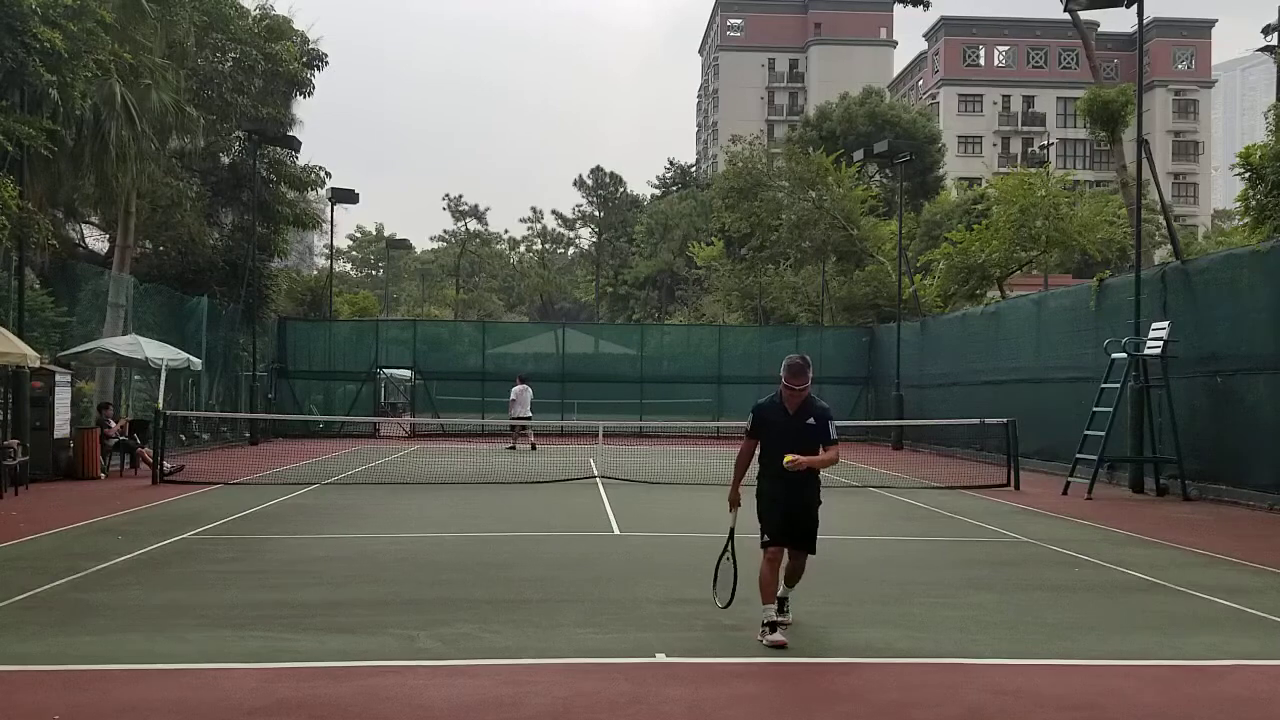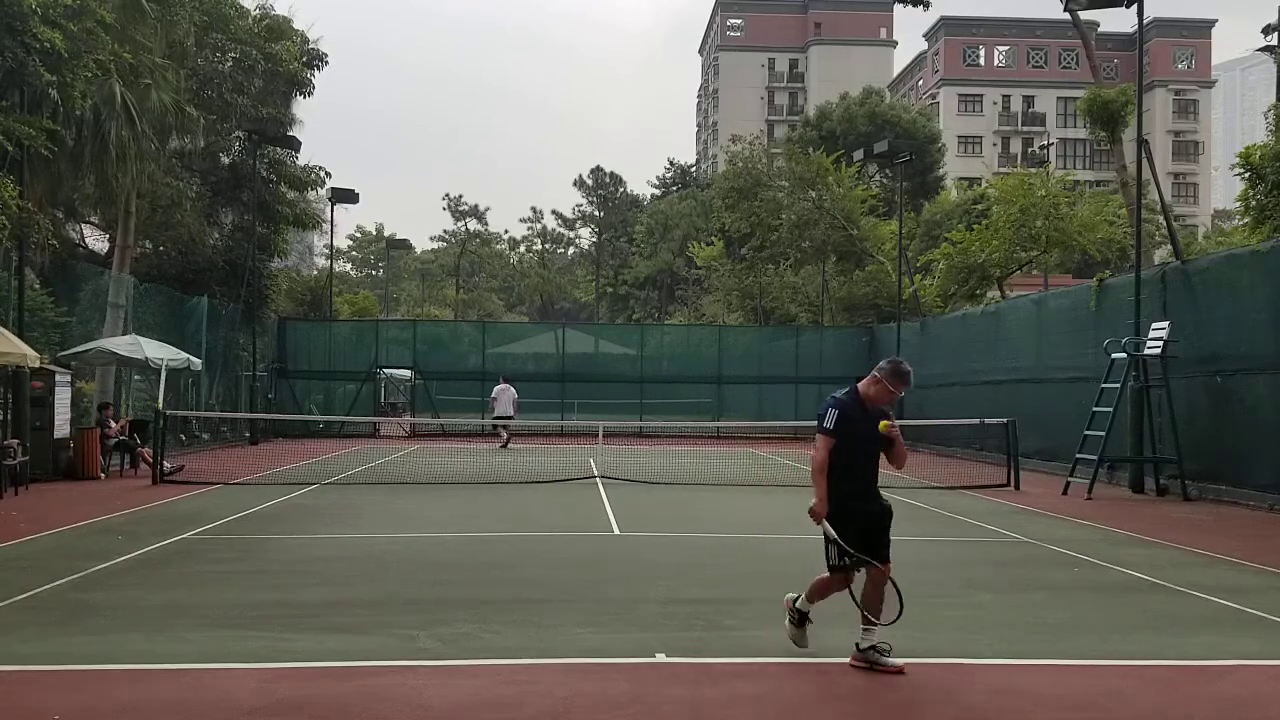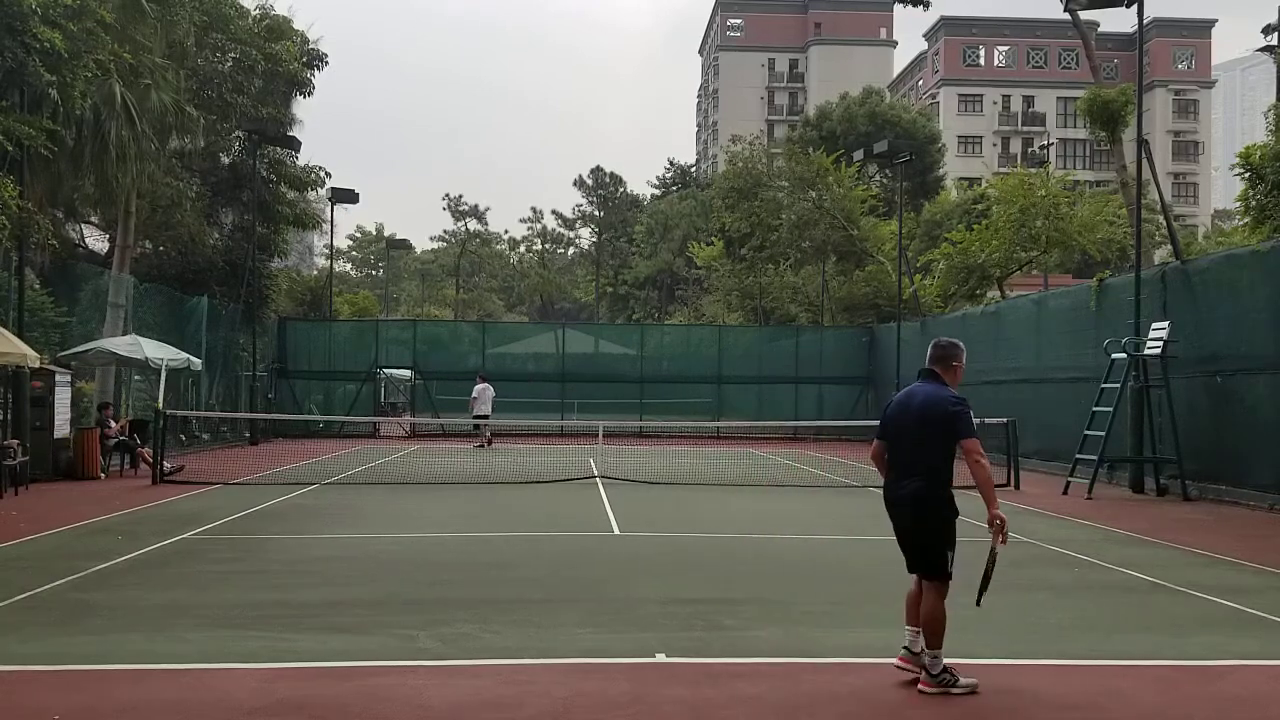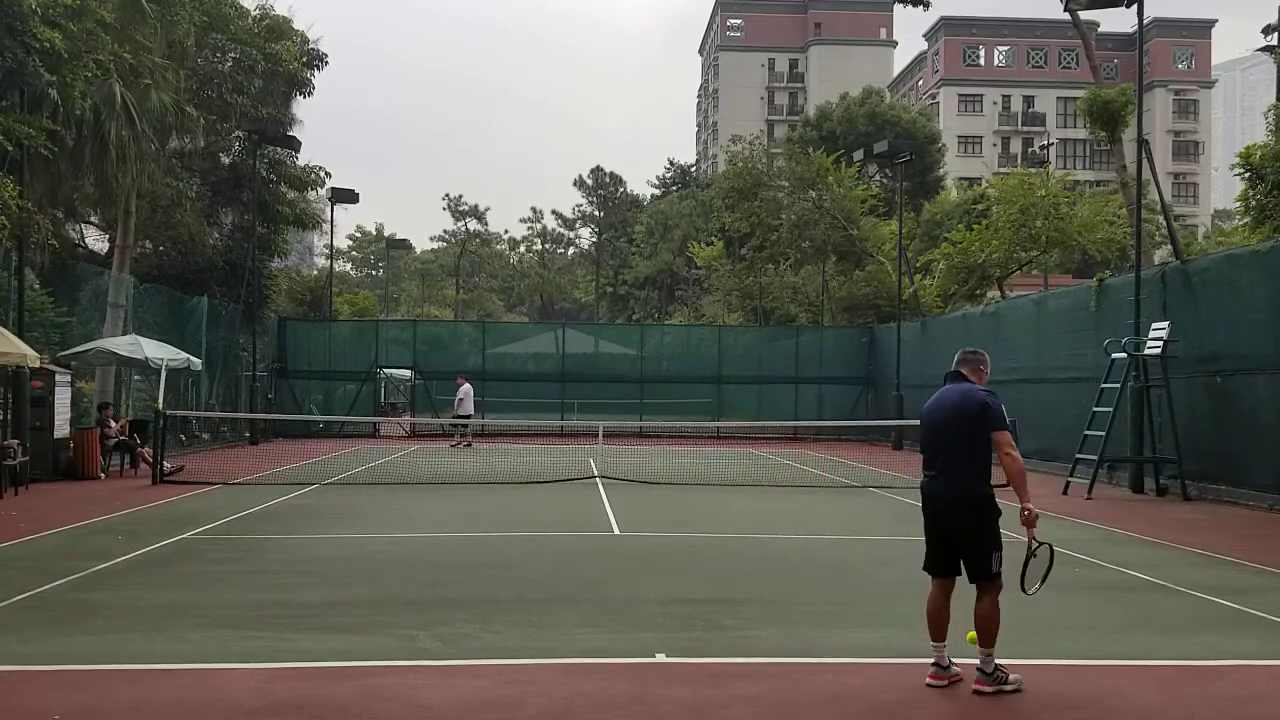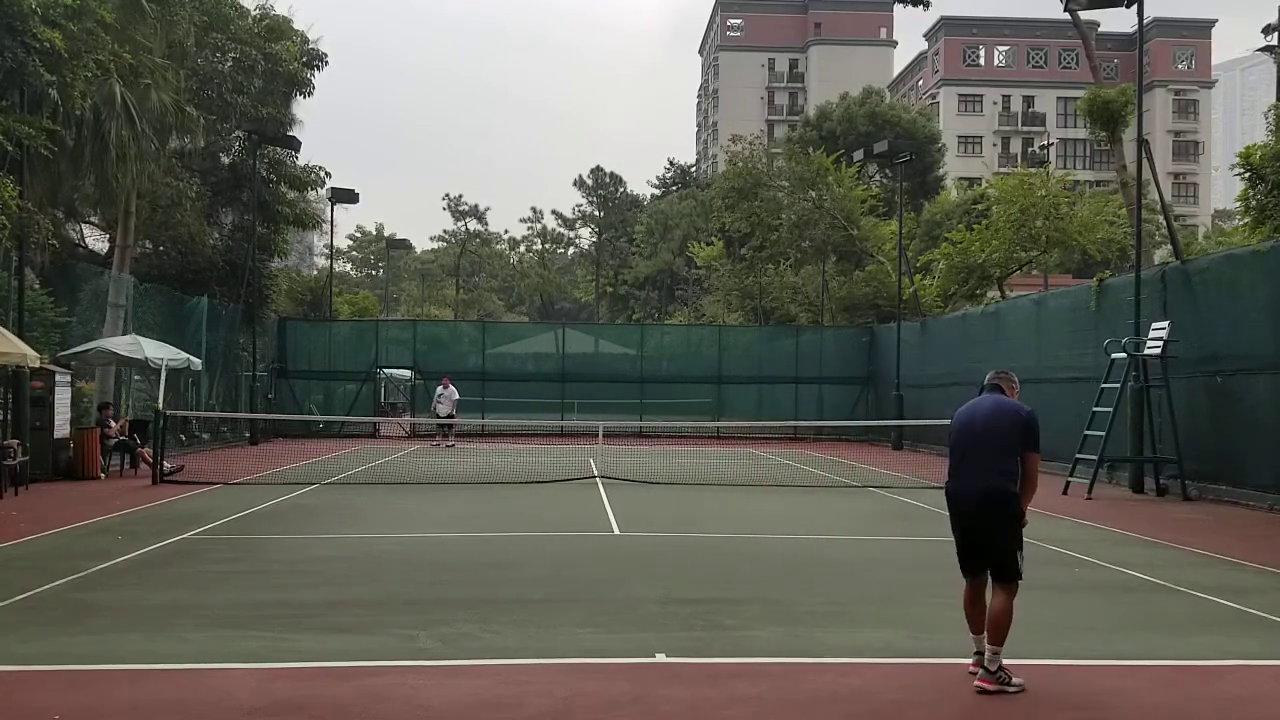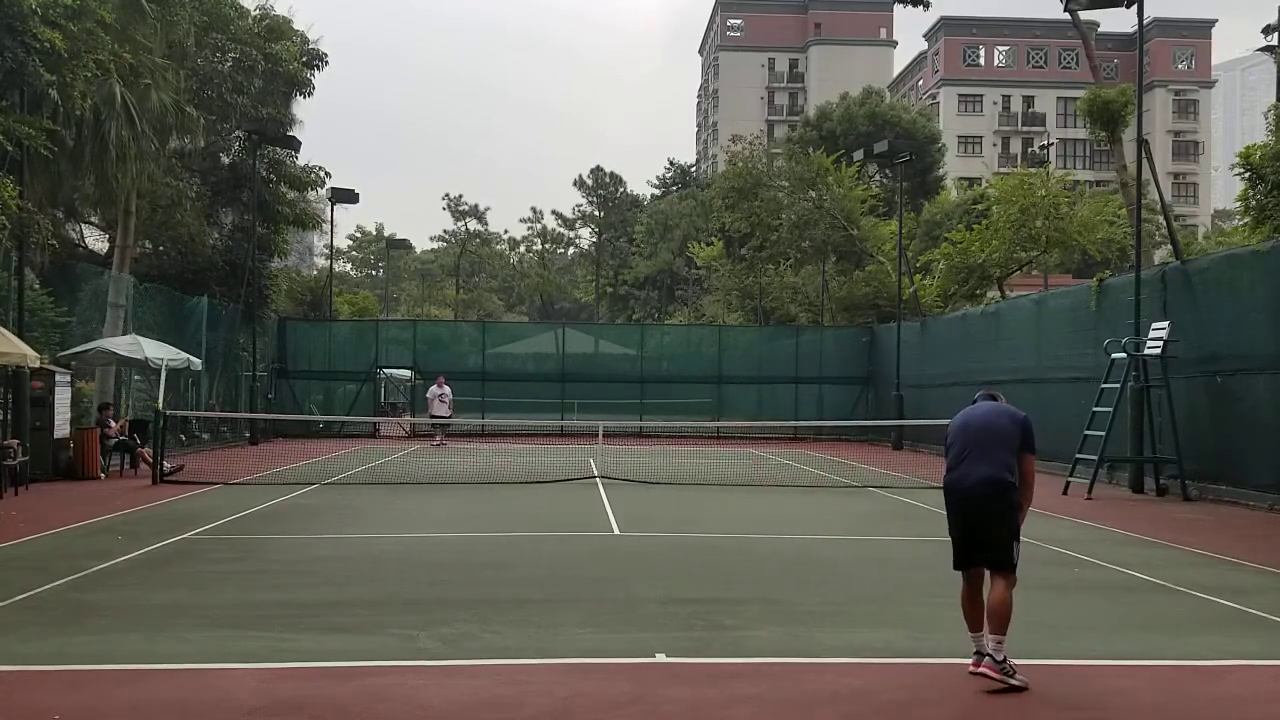
dt=0.7s
person 1, frame 1
left shoulder: (820, 412)
right shoulder: (763, 408)
left elbow: (832, 456)
right elbow: (747, 450)
left wrist: (807, 461)
right wrist: (735, 487)
left hip: (806, 497)
right hip: (771, 494)
left knee: (799, 559)
right knee: (773, 553)
left ankle: (783, 595)
right ankle: (769, 623)
person 1, frame 2
left shoulder: (882, 415)
right shoulder: (840, 404)
left elbow: (898, 462)
right elbow: (821, 451)
left wrist: (896, 438)
right wrist: (820, 497)
left hip: (871, 503)
right hip: (839, 503)
left knee: (879, 571)
right knee: (842, 576)
left ankle: (867, 646)
right ankle: (799, 606)
person 1, frame 3
left shoulder: (898, 399)
right shoulder: (952, 403)
left elbow: (876, 453)
right elbow: (976, 458)
right wrist: (993, 508)
left hip: (897, 500)
right hip: (931, 502)
left knee: (922, 577)
right knee: (935, 586)
left ankle: (912, 650)
right ankle: (934, 672)
person 1, frame 4
left shoulder: (931, 404)
right shoulder: (984, 398)
right elbow: (1007, 453)
right wrist: (1025, 501)
left hip: (934, 501)
right hip: (972, 502)
left knee: (941, 583)
right knee: (988, 587)
left ankle: (940, 665)
right ankle: (987, 672)
person 1, frame 5
left shoulder: (962, 412)
right shoulder: (1023, 413)
right elbow: (1030, 475)
right wrist: (1020, 509)
left hip: (959, 499)
right hip: (997, 500)
left knee: (974, 580)
right knee: (1005, 585)
left ankle: (981, 654)
right ankle: (991, 669)
person 1, frame 6
left shoulder: (958, 419)
right shoulder: (1018, 417)
right elbow: (1027, 481)
right wrist: (1018, 520)
left hip: (956, 493)
right hip: (996, 493)
left knee: (971, 576)
right knee: (1002, 576)
left ankle: (980, 652)
right ankle: (995, 658)
